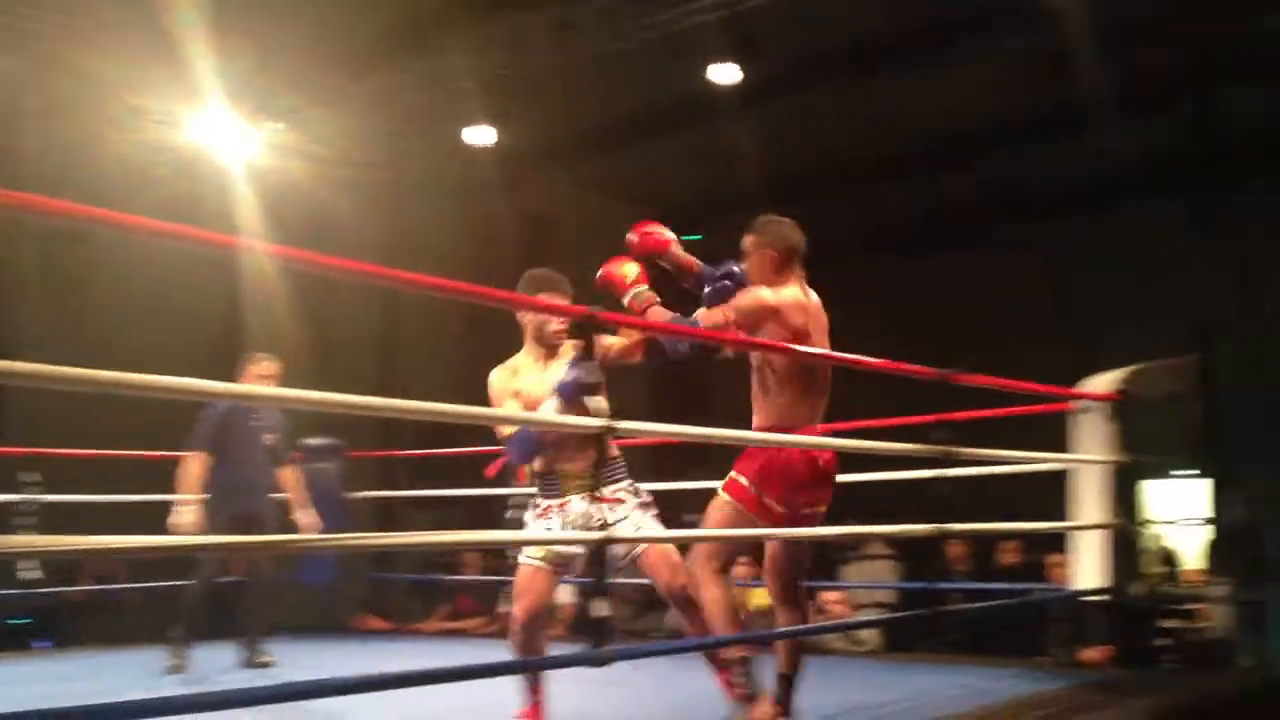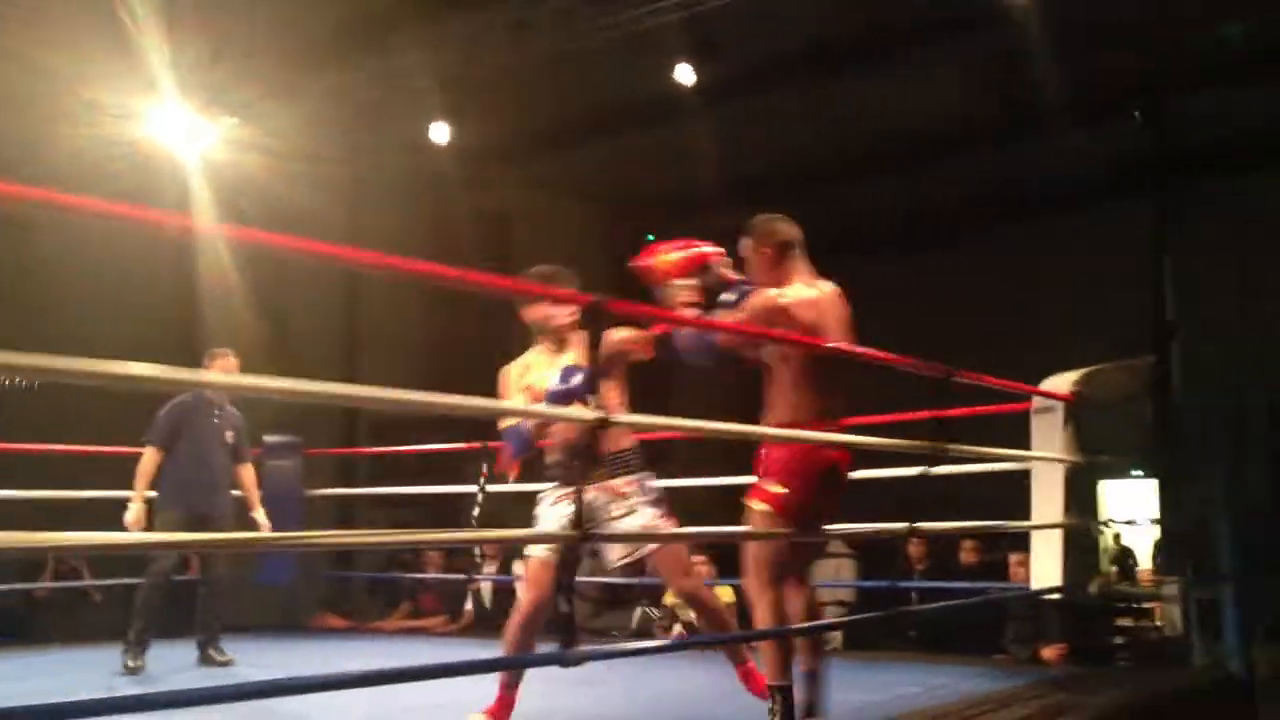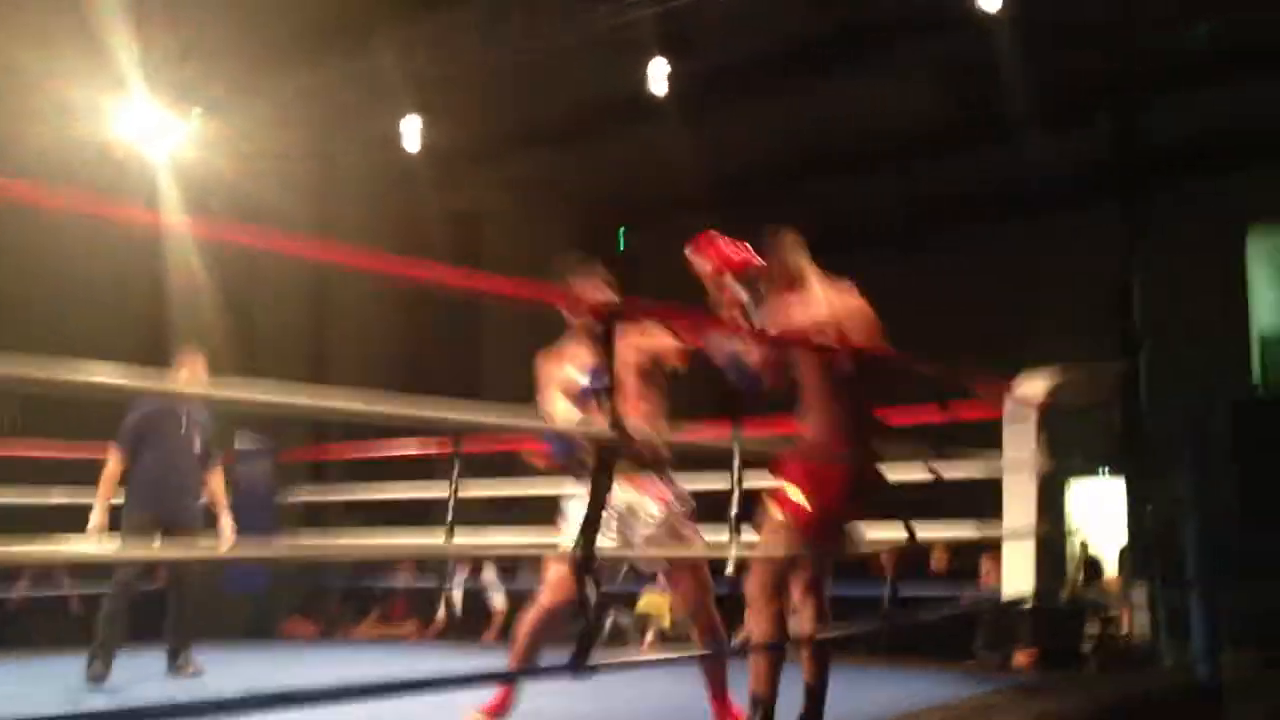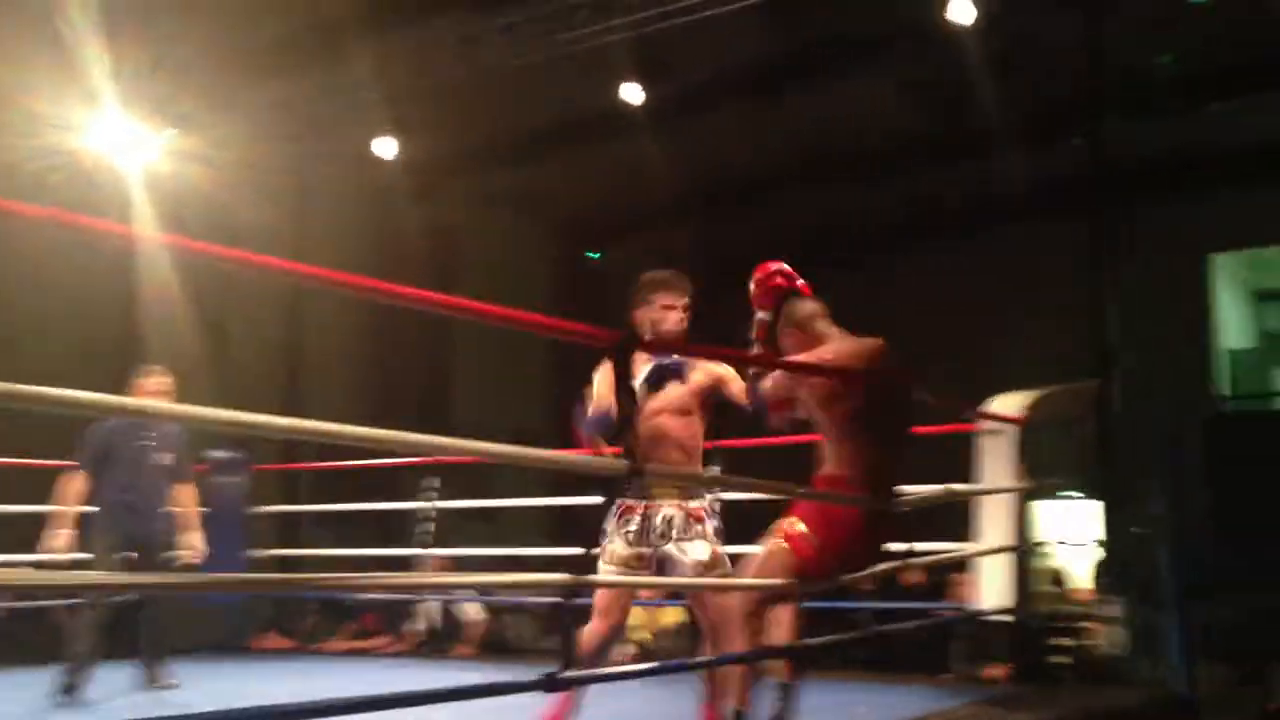
dt=0.1s
person 1, frame 1
left shoulder: (766, 303)
right shoulder: (804, 301)
left elbow: (684, 336)
right elbow: (729, 288)
left wrist: (636, 295)
right wrist: (673, 255)
left hip: (775, 458)
right hip: (813, 459)
left knee: (706, 566)
right knee: (786, 588)
person 1, frame 2
left shoulder: (773, 302)
right shoulder: (830, 295)
left elbow: (700, 346)
left wrist: (672, 296)
right wrist: (716, 271)
left hip: (792, 453)
right hip: (828, 453)
left knee: (761, 582)
right knee: (792, 577)
person 1, frame 3
left shoulder: (796, 319)
right shoulder: (855, 305)
left elbow: (748, 367)
left wrist: (727, 300)
left hip: (820, 468)
right hip: (857, 465)
left knee: (762, 589)
right knee: (805, 585)
person 1, frame 4
left shoulder: (804, 367)
right shoulder: (880, 352)
left elbow: (762, 395)
left wrist: (764, 327)
left hip: (834, 507)
right hip: (875, 513)
left knee: (743, 609)
person 2, frame 1
left shoulder: (590, 350)
right shoulder: (505, 378)
left elbow: (651, 339)
right elbow: (520, 450)
right wrist: (560, 397)
left hip: (613, 491)
right hip: (556, 502)
left knee: (680, 586)
right knee: (526, 613)
person 2, frame 2
left shoulder: (605, 343)
right shoulder: (517, 373)
right elbow: (514, 447)
right wrist: (551, 399)
left hip: (626, 482)
right hip: (567, 490)
left knee: (689, 586)
right knee: (531, 604)
left ankle: (746, 670)
person 2, frame 3
left shoulder: (643, 345)
right shoulder: (556, 366)
left elbow: (688, 349)
right elbow: (560, 450)
right wrist: (585, 399)
left hip: (651, 485)
right hip: (596, 491)
left knee: (699, 602)
right knee: (553, 601)
person 2, frame 4
left shoulder: (709, 372)
right shoulder: (612, 372)
right elbow: (594, 432)
right wrist: (638, 392)
left hip: (690, 505)
right hip: (636, 506)
left knee: (718, 617)
right knee: (609, 620)
person 3, frame 1
left shoulder: (275, 421)
right shoulder: (221, 413)
left elbow: (284, 468)
right elbow: (198, 459)
left wrist: (301, 508)
right wrist: (187, 503)
left hip: (260, 511)
right hip: (222, 510)
left knee: (259, 576)
right knee: (206, 573)
left ankle: (253, 645)
right ankle: (179, 642)
person 3, frame 2
left shoulder: (235, 418)
right shoulder: (181, 408)
left elbow: (243, 465)
right elbow: (152, 454)
left wrist: (256, 508)
right wrist: (137, 501)
left hip: (217, 508)
right hip: (176, 504)
left knee: (215, 575)
right knee: (160, 570)
left ankle: (210, 645)
right ankle: (136, 646)
person 3, frame 3
left shoulder: (203, 421)
right shoulder: (148, 413)
left elbow: (212, 470)
right elbow: (117, 458)
left wrist: (224, 515)
right wrist: (100, 507)
left hip: (185, 514)
right hip: (143, 508)
left knee: (183, 582)
right knee: (126, 576)
left ankle: (179, 654)
right ankle: (101, 656)
person 3, frame 4
left shoulder: (175, 436)
right shoulder: (111, 430)
left elbow: (183, 485)
right elbow: (81, 476)
left wrist: (193, 531)
right wrist: (64, 525)
left hip: (154, 530)
right hip: (111, 526)
left knee: (153, 598)
right knee: (97, 594)
left ankle: (153, 667)
right ankle: (75, 672)
